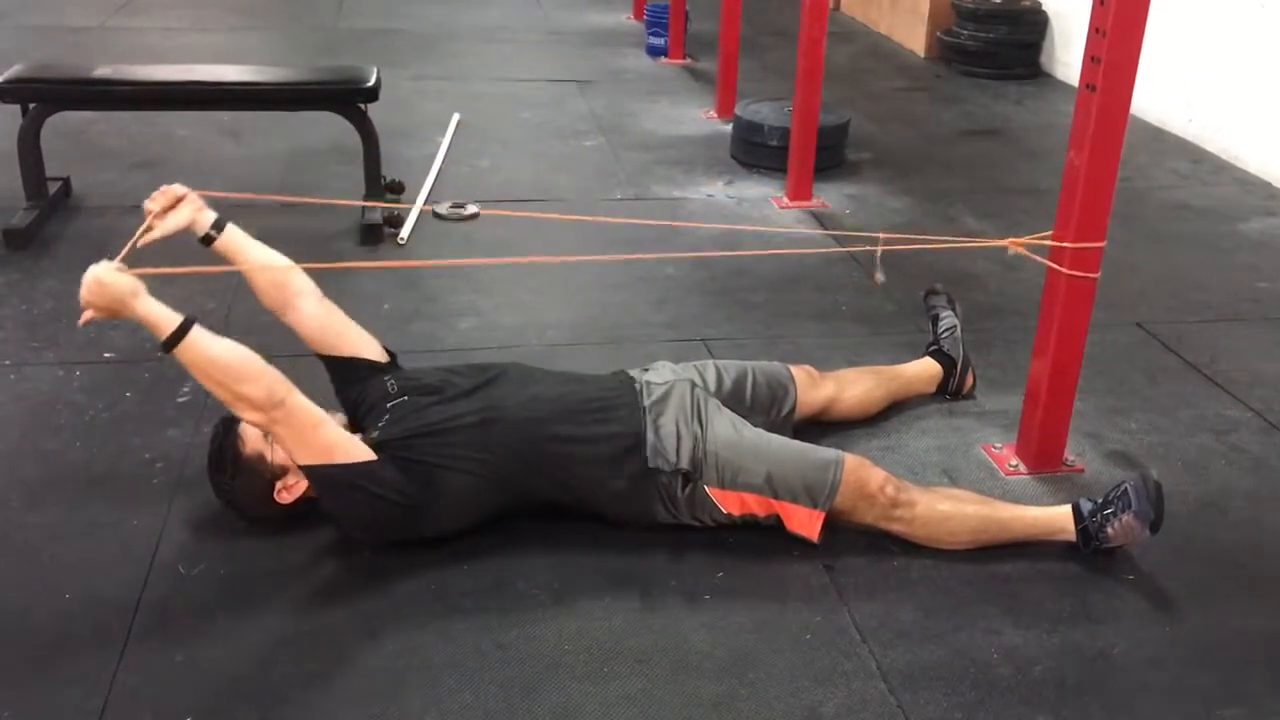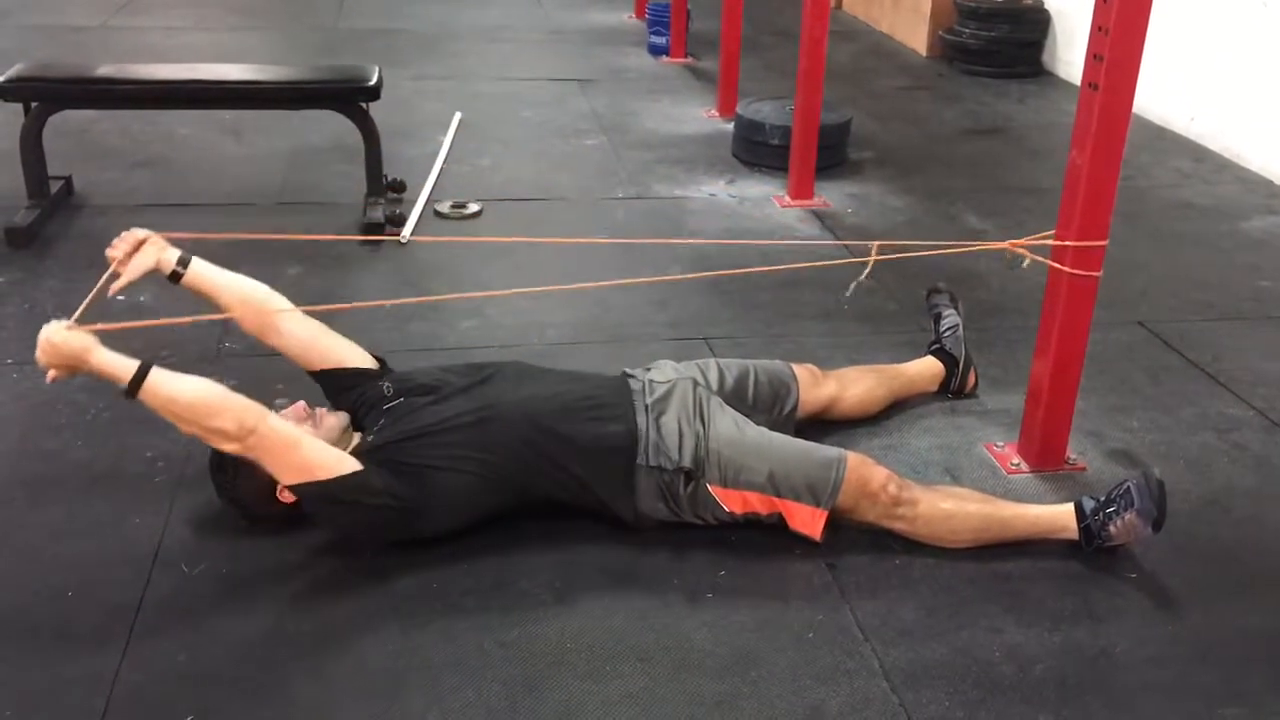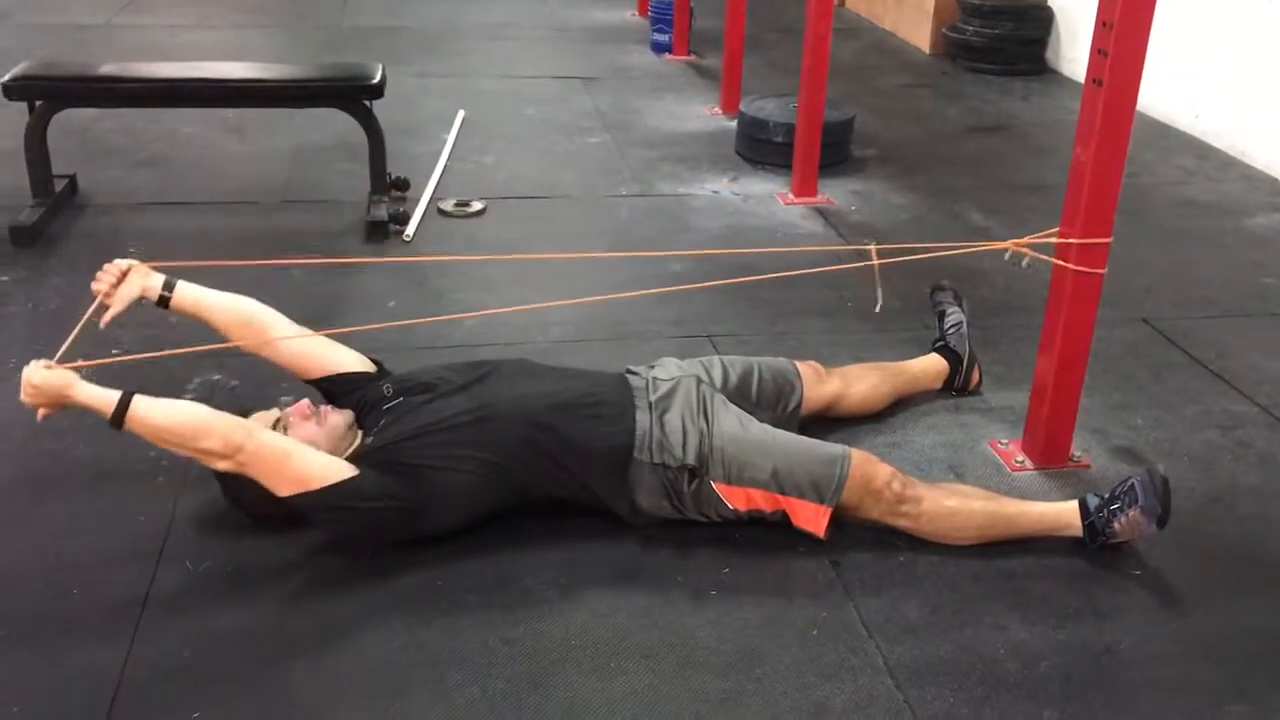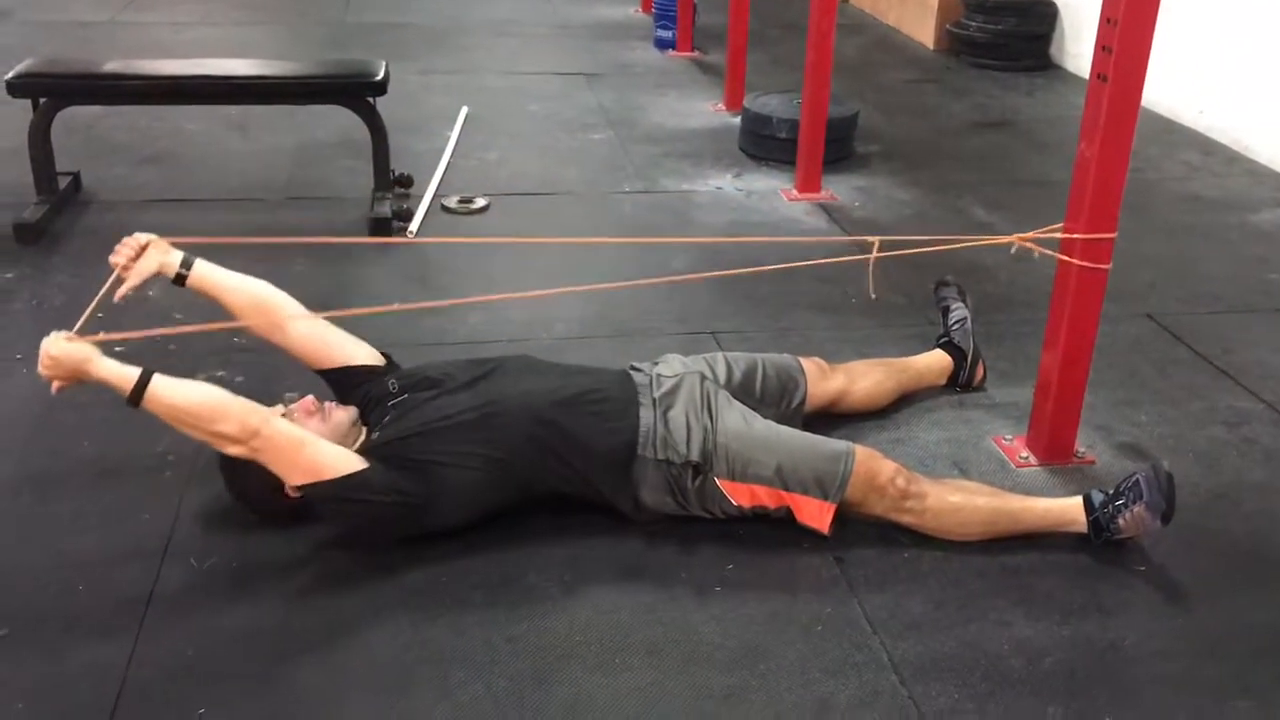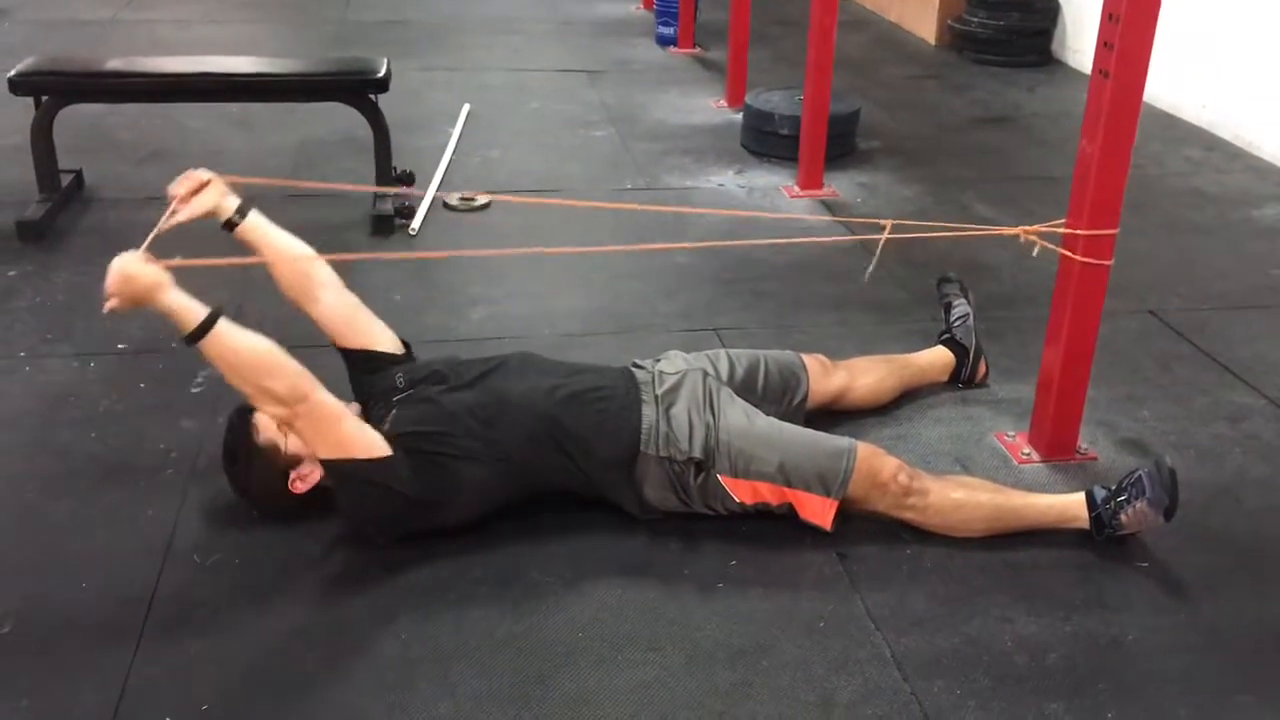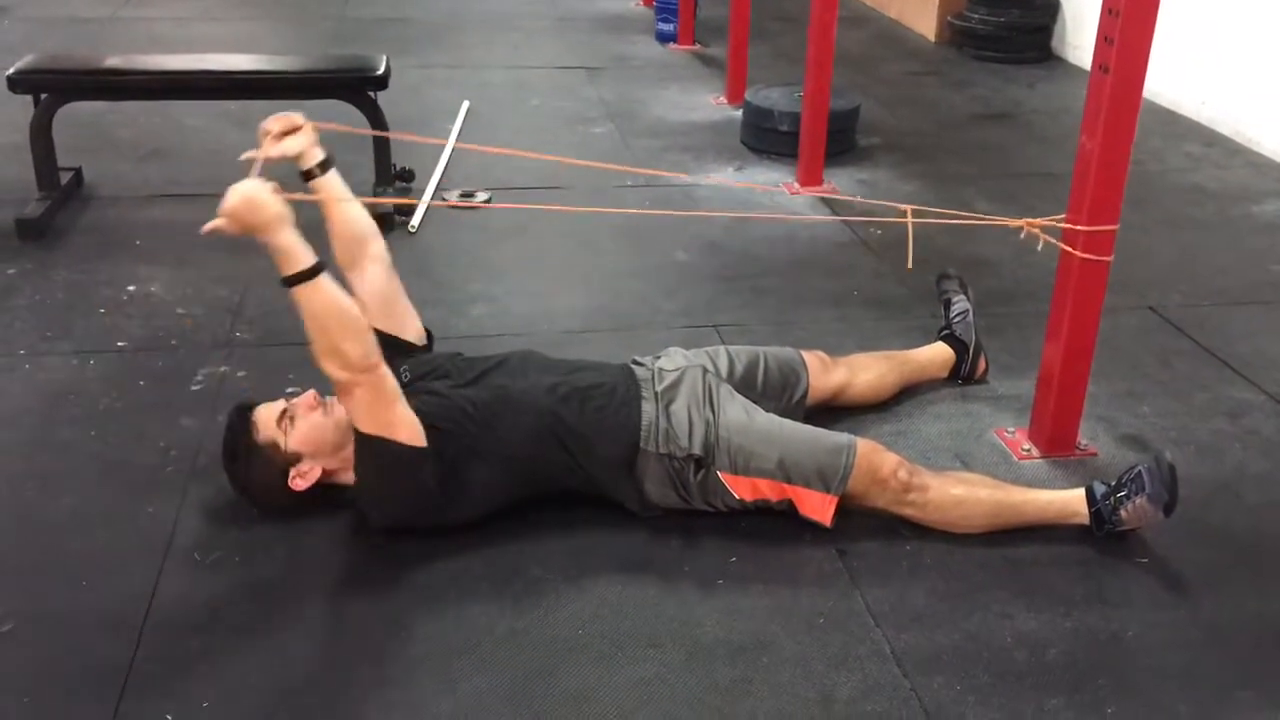
dt=0.2s
person 1, frame 1
left shoulder: (379, 405)
right shoulder: (380, 503)
left elbow: (303, 304)
right elbow: (271, 389)
left wrist: (208, 226)
right wrist: (146, 310)
left hip: (648, 393)
right hip: (659, 463)
left knee: (818, 386)
right knee: (879, 497)
left ankle: (940, 369)
right ankle: (1078, 526)
person 1, frame 2
left shoulder: (377, 406)
right shoulder: (378, 499)
left elbow: (283, 320)
right elbow: (243, 426)
left wrist: (174, 260)
right wrist: (101, 362)
left hip: (644, 393)
right hip: (660, 463)
left knee: (814, 386)
right knee: (879, 493)
left ankle: (940, 368)
right ankle: (1081, 522)
person 1, frame 3
left shoulder: (377, 404)
right shoulder: (383, 497)
left elbow: (278, 332)
right elbow: (231, 450)
left wrist: (159, 286)
right wrist: (86, 395)
left hip: (648, 391)
right hip: (661, 459)
left knee: (817, 382)
right knee: (886, 493)
left ankle: (943, 366)
right ankle: (1083, 519)
person 1, frame 4
left shoulder: (385, 402)
right shoulder: (382, 495)
left elbow: (288, 318)
right elbow: (250, 426)
left wrist: (177, 264)
right wrist: (107, 368)
left hip: (650, 388)
right hip: (662, 458)
left knee: (823, 379)
right knee: (887, 488)
left ankle: (948, 363)
right ankle: (1091, 513)
person 1, frame 5
left shoulder: (392, 392)
right shoulder: (388, 493)
left elbow: (322, 294)
right elbow: (300, 395)
left wrist: (233, 211)
right wrist: (177, 304)
left hip: (650, 385)
right hip: (665, 456)
left knee: (826, 375)
right knee: (888, 485)
left ankle: (949, 360)
right ankle: (1092, 512)
person 1, frame 6
left shoulder: (405, 393)
right shoulder: (398, 489)
left elbow: (371, 273)
right elbow: (354, 368)
left wrist: (314, 168)
right wrist: (284, 243)
left hip: (654, 380)
right hip: (669, 449)
left knee: (826, 369)
right knee: (894, 483)
left ankle: (950, 353)
right ankle: (1096, 509)
